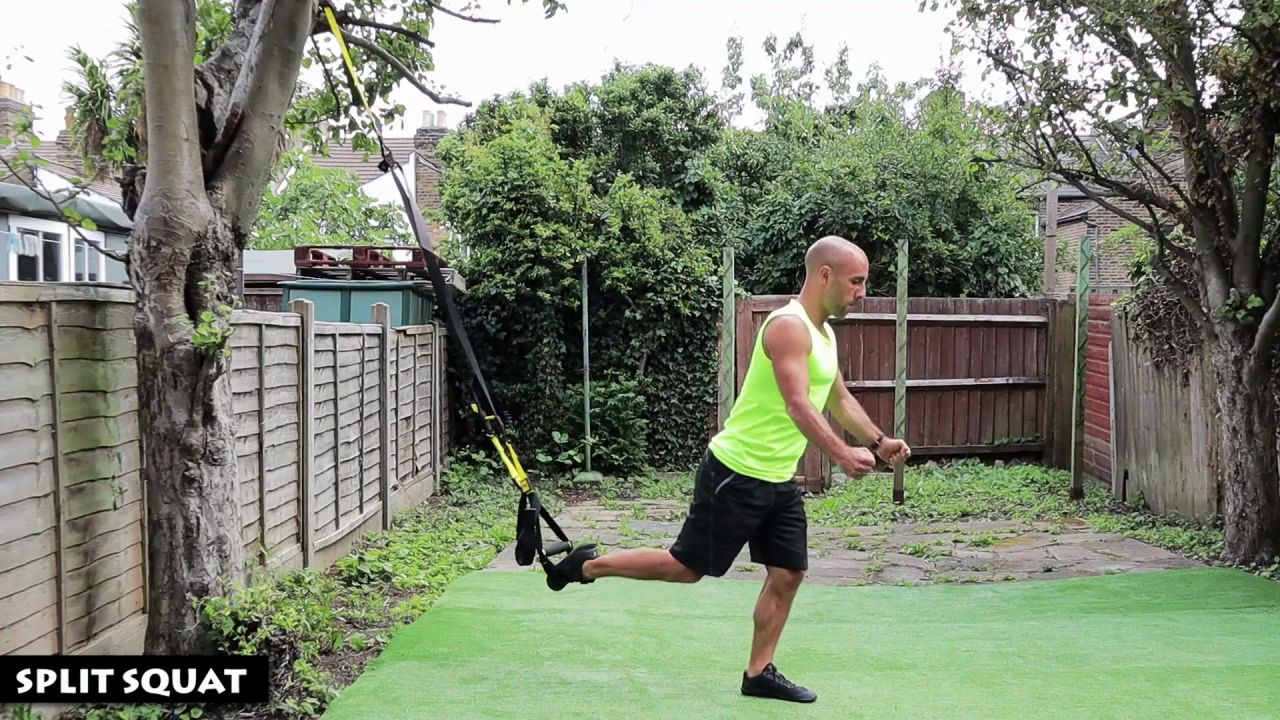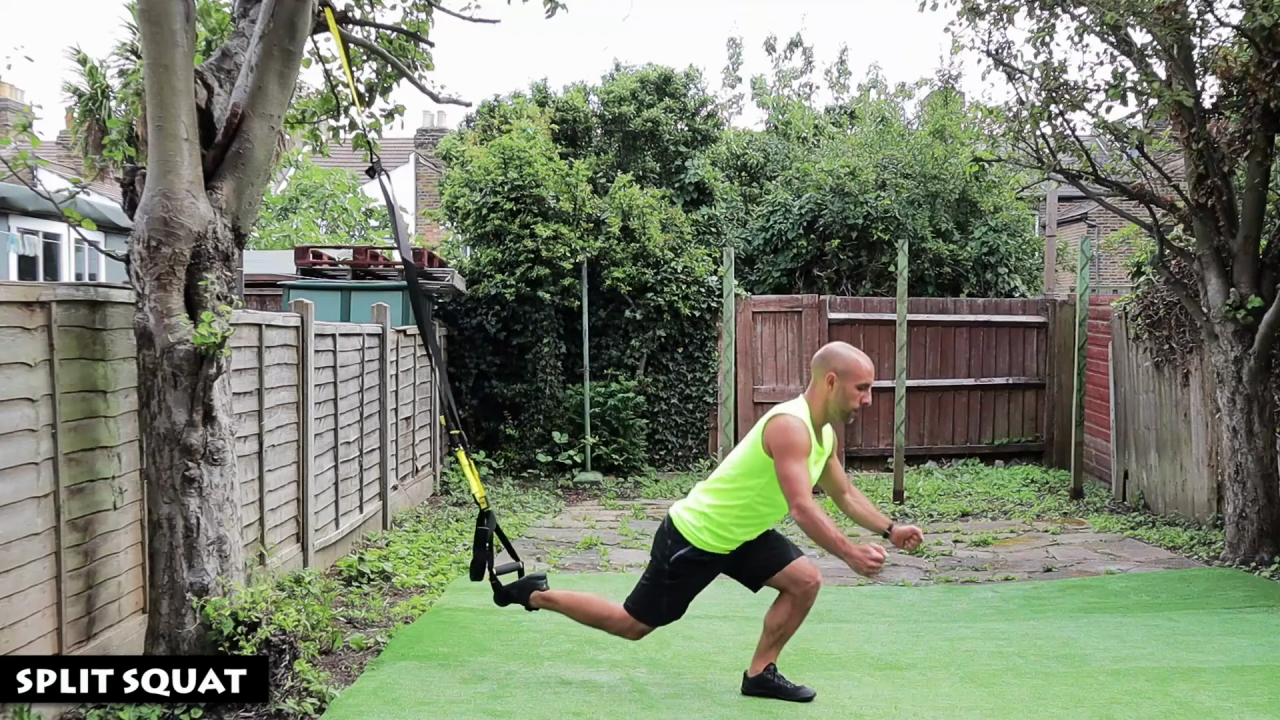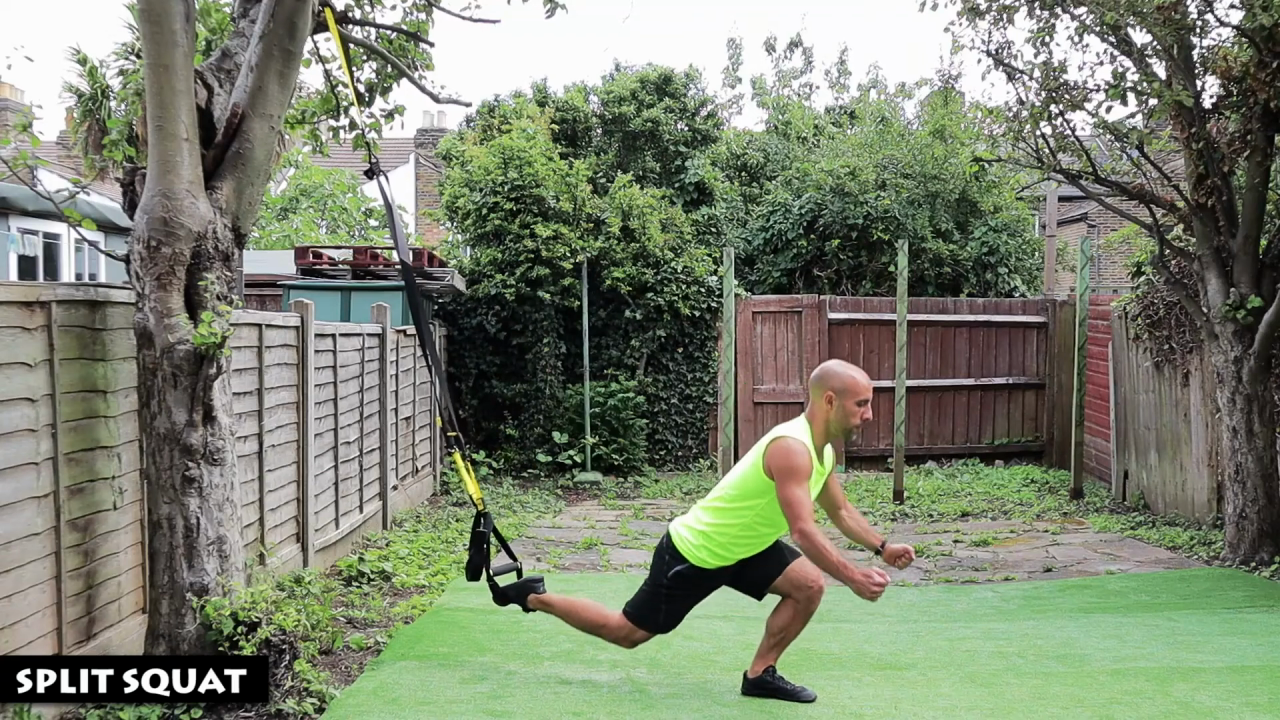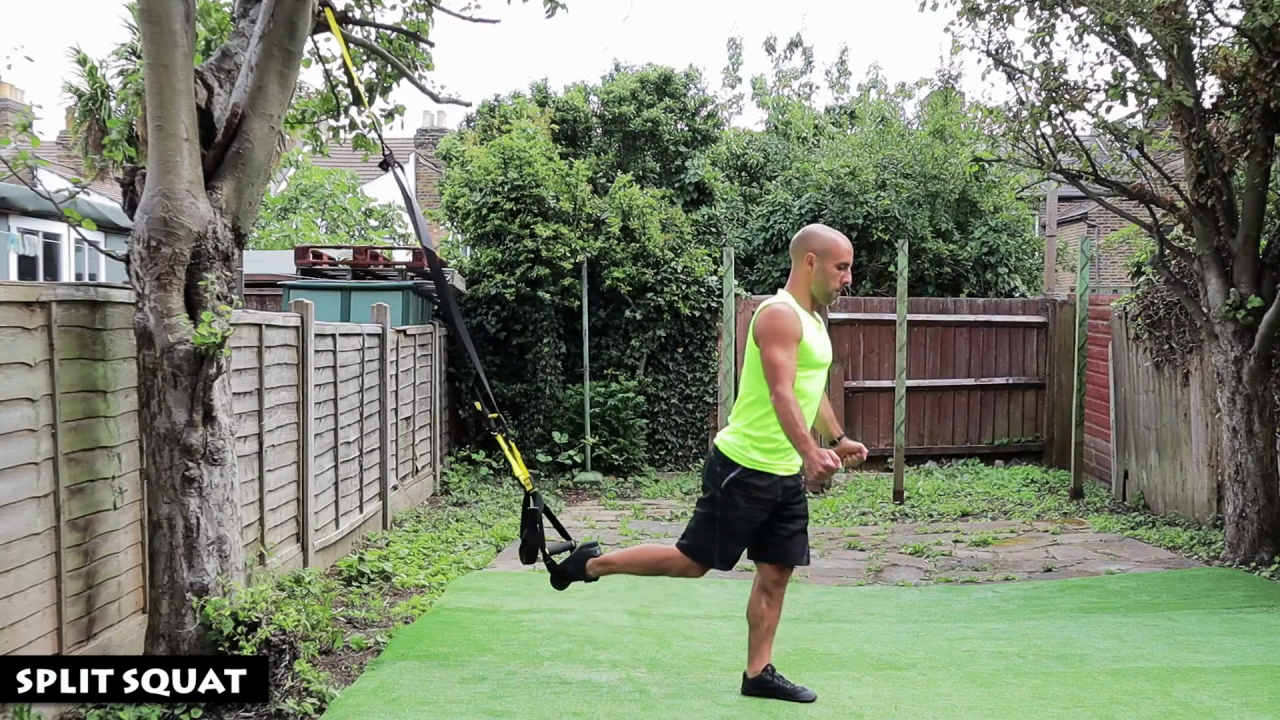
dt=0.7s
person 1, frame 1
left shoulder: (823, 332)
right shoulder: (789, 325)
left elbow: (841, 400)
right elbow: (797, 405)
left wrist: (878, 441)
right wrist: (841, 454)
left hip: (778, 478)
right hip: (737, 474)
left knee: (787, 575)
right knee: (685, 567)
left ankle: (760, 673)
right ankle: (587, 565)
person 1, frame 2
left shoulder: (822, 432)
right shoulder: (790, 426)
left elbow: (845, 494)
right elbow: (802, 510)
left wrist: (890, 530)
right wrist: (854, 555)
left hip: (736, 535)
right hip: (693, 538)
left knee: (805, 581)
right knee: (631, 624)
left ankle: (760, 673)
right ankle: (537, 594)
person 1, frame 3
left shoulder: (821, 449)
right shoulder: (792, 448)
left elbow: (840, 510)
right elbow: (804, 531)
left wrist: (882, 548)
right wrist: (854, 578)
left hip: (737, 548)
right hip: (694, 554)
left knee: (808, 586)
right knee: (627, 631)
left ankle: (760, 674)
right ankle: (534, 596)
person 1, frame 4
left shoulder: (812, 319)
right shoulder: (779, 314)
right elbow: (781, 395)
left wrist: (838, 439)
right wrist: (811, 452)
left hip: (784, 474)
right hip: (743, 468)
left knee: (776, 574)
right knee: (691, 561)
left ankle: (759, 674)
right ankle: (592, 563)
